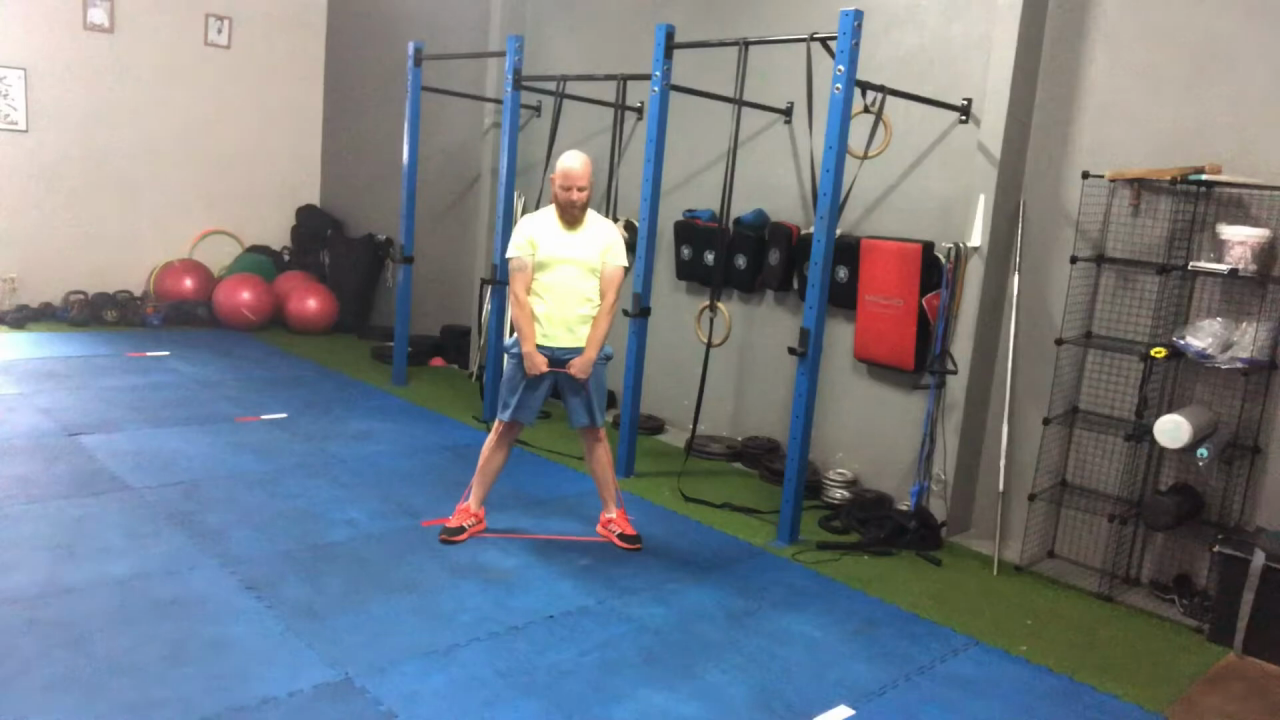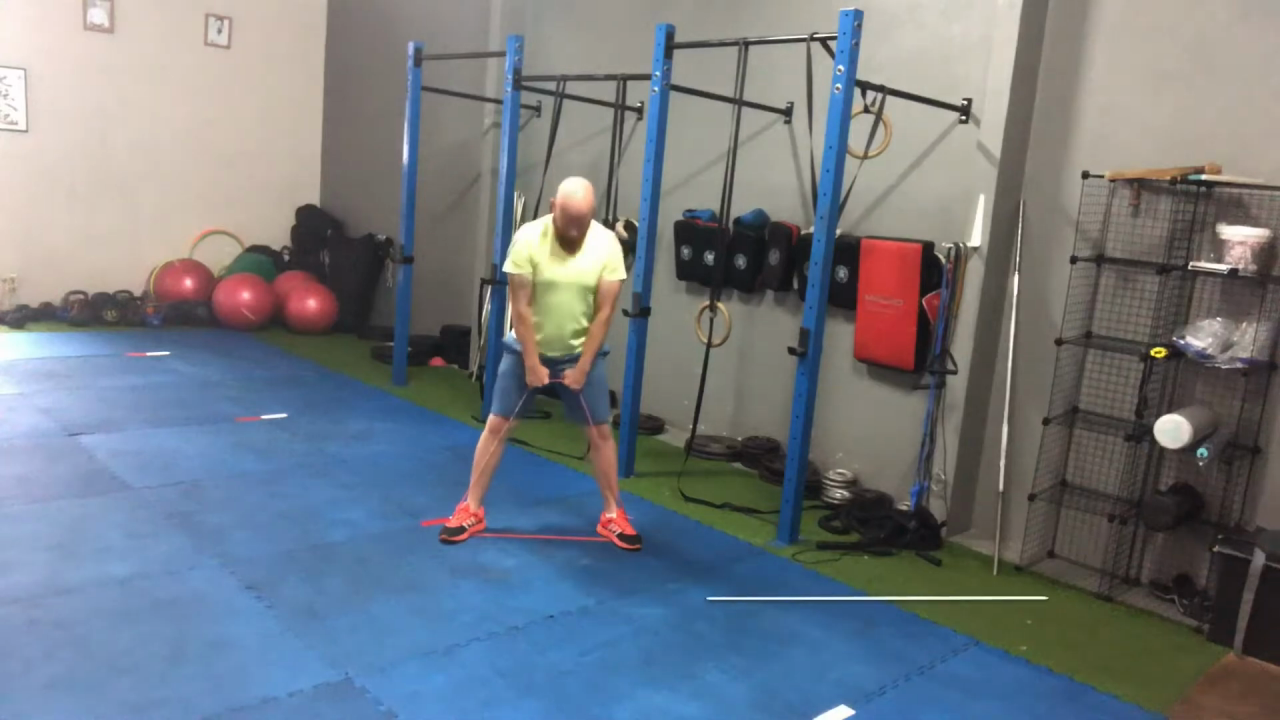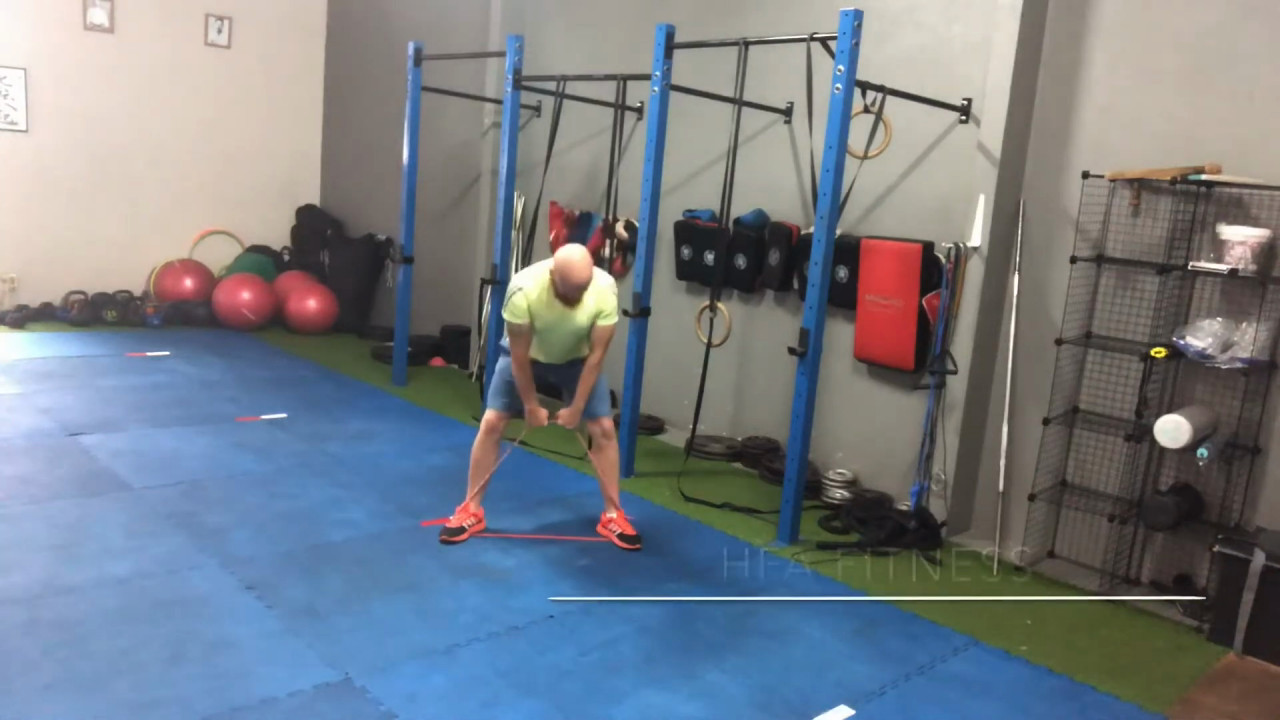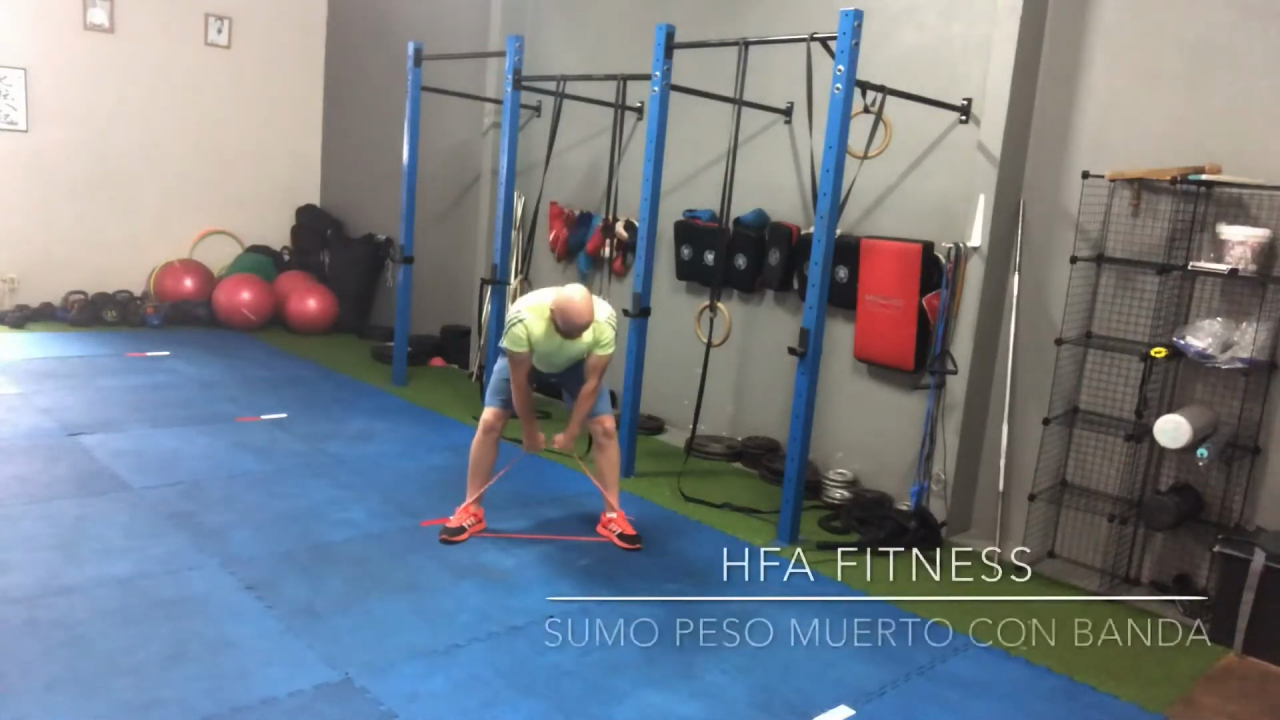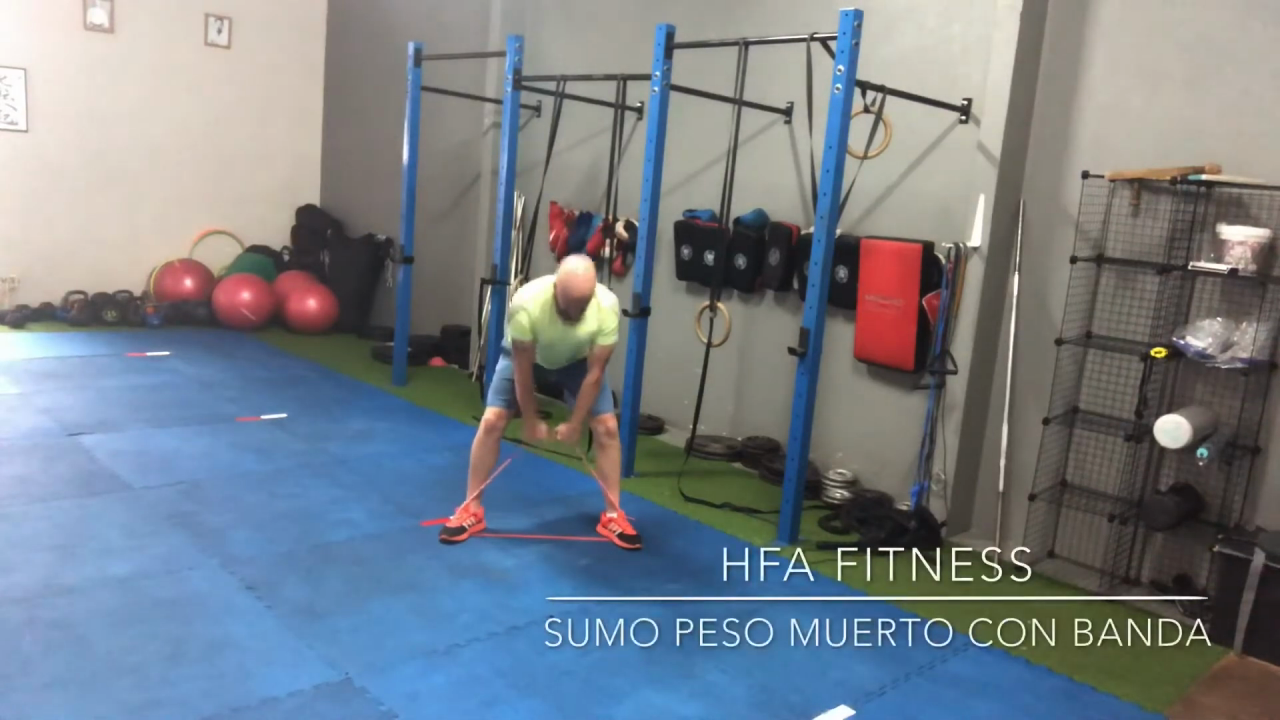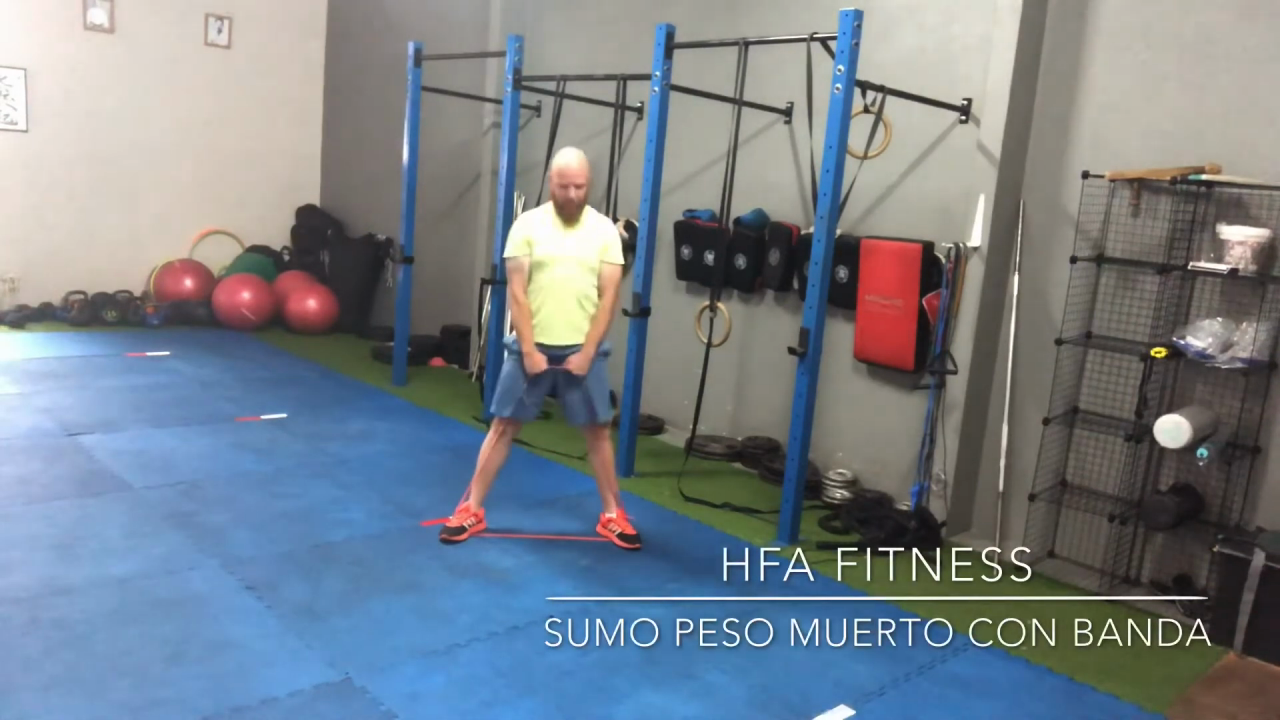
dt=0.7s
person 1, frame 1
left shoulder: (607, 232)
right shoulder: (531, 225)
left elbow: (609, 300)
right elbow: (518, 294)
left wrist: (589, 354)
right wrist: (529, 350)
left hip: (584, 352)
right hip: (534, 348)
left knee: (594, 432)
right knee: (506, 427)
left ankle: (612, 516)
right ankle: (472, 510)
person 1, frame 2
left shoulder: (607, 245)
right shoulder: (528, 239)
left elbow: (604, 313)
right elbow: (520, 308)
left wrist: (582, 367)
right wrist: (532, 364)
left hip: (582, 351)
right hip: (527, 346)
left knee: (600, 430)
right knee: (497, 424)
left ankle: (612, 515)
right ankle: (471, 510)
person 1, frame 3
left shoulder: (606, 289)
right shoulder: (524, 287)
left elbow: (597, 354)
right elbow: (519, 353)
left wrist: (576, 407)
right wrist: (531, 405)
left hip: (577, 359)
right hip: (526, 355)
left knee: (604, 428)
right knee: (492, 423)
left ankle: (613, 515)
right ankle: (471, 510)
person 1, frame 4
left shoulder: (605, 320)
right shoulder: (522, 317)
left elbow: (592, 382)
right elbow: (519, 380)
left wrist: (571, 432)
right wrist: (530, 431)
left hip: (576, 363)
right hip: (521, 357)
left knee: (605, 427)
right knee: (490, 422)
left ankle: (612, 516)
right ankle: (471, 510)
person 1, frame 5
left shoulder: (607, 307)
right shoulder: (526, 303)
left elbow: (595, 373)
right elbow: (523, 370)
left wrist: (574, 424)
right wrist: (531, 421)
left hip: (578, 360)
right hip: (523, 352)
left knee: (607, 428)
right knee: (492, 422)
left ankle: (613, 516)
right ankle: (471, 510)
person 1, frame 6
left shoulder: (604, 230)
right shoulder: (528, 224)
left elbow: (608, 297)
right elbow: (517, 293)
left wrist: (586, 352)
right wrist: (529, 350)
left hip: (583, 349)
right hip: (532, 347)
left knee: (598, 430)
right knee: (504, 426)
left ankle: (612, 515)
right ankle: (472, 510)
